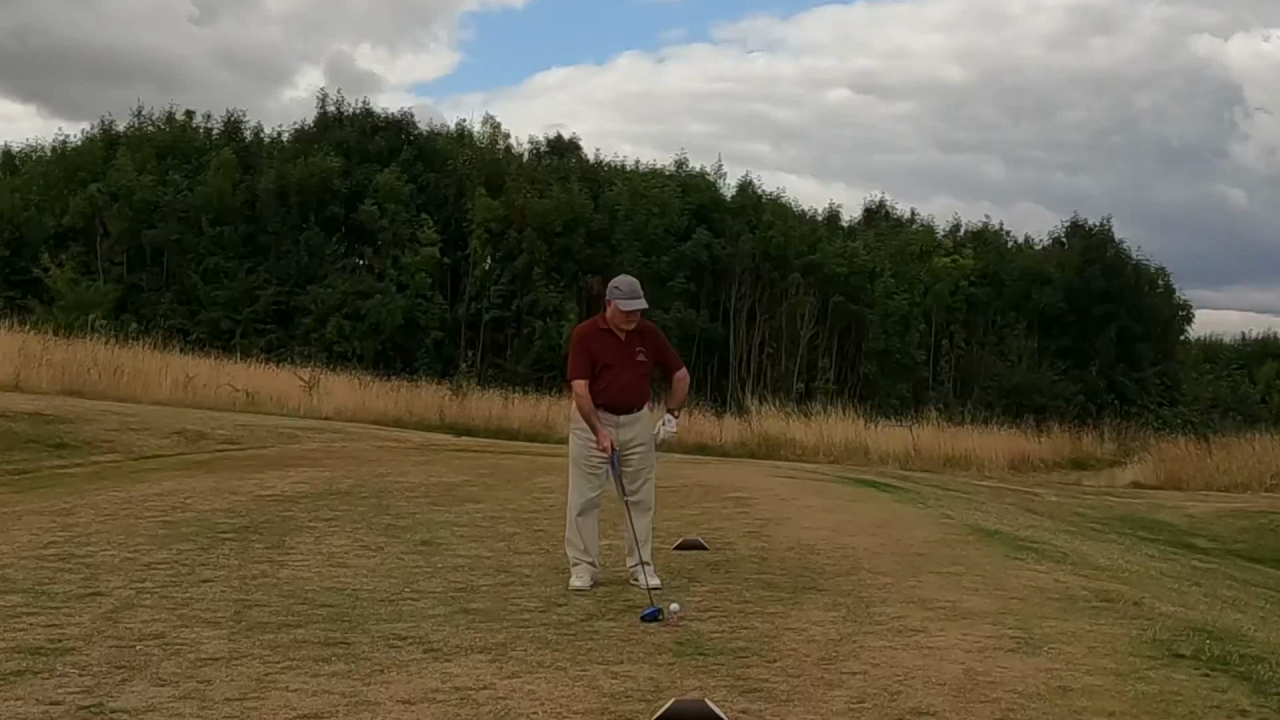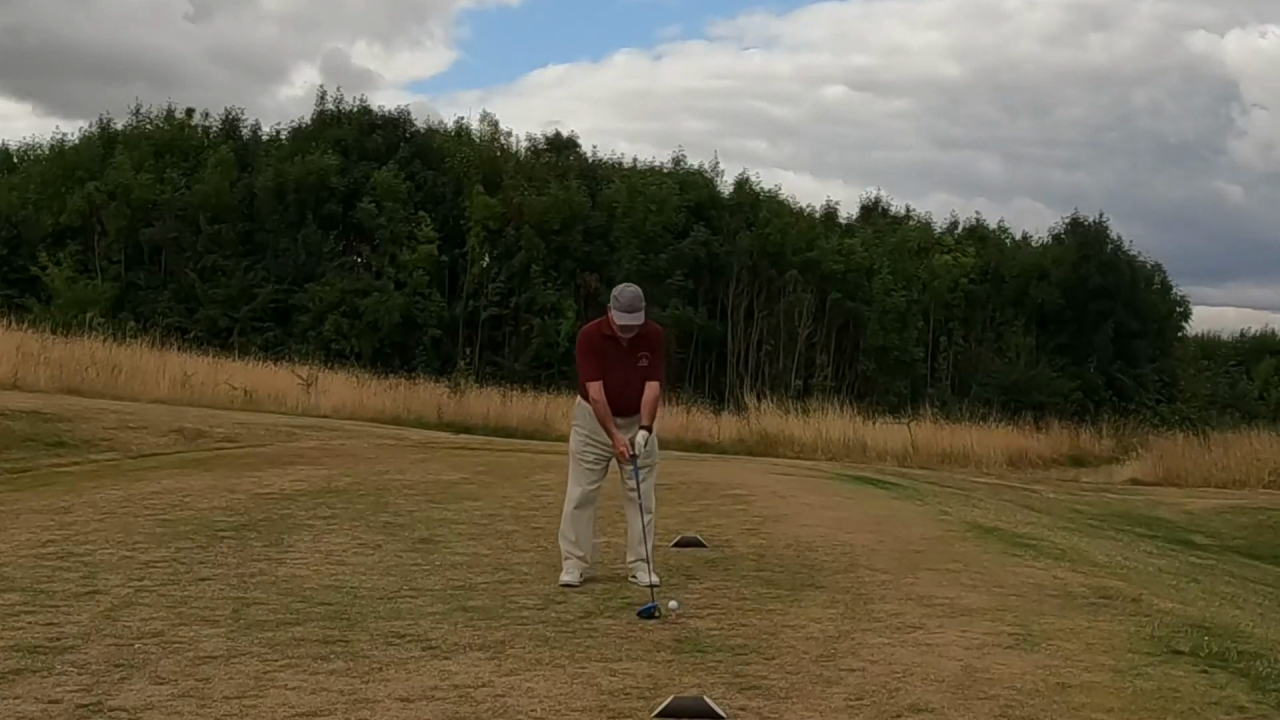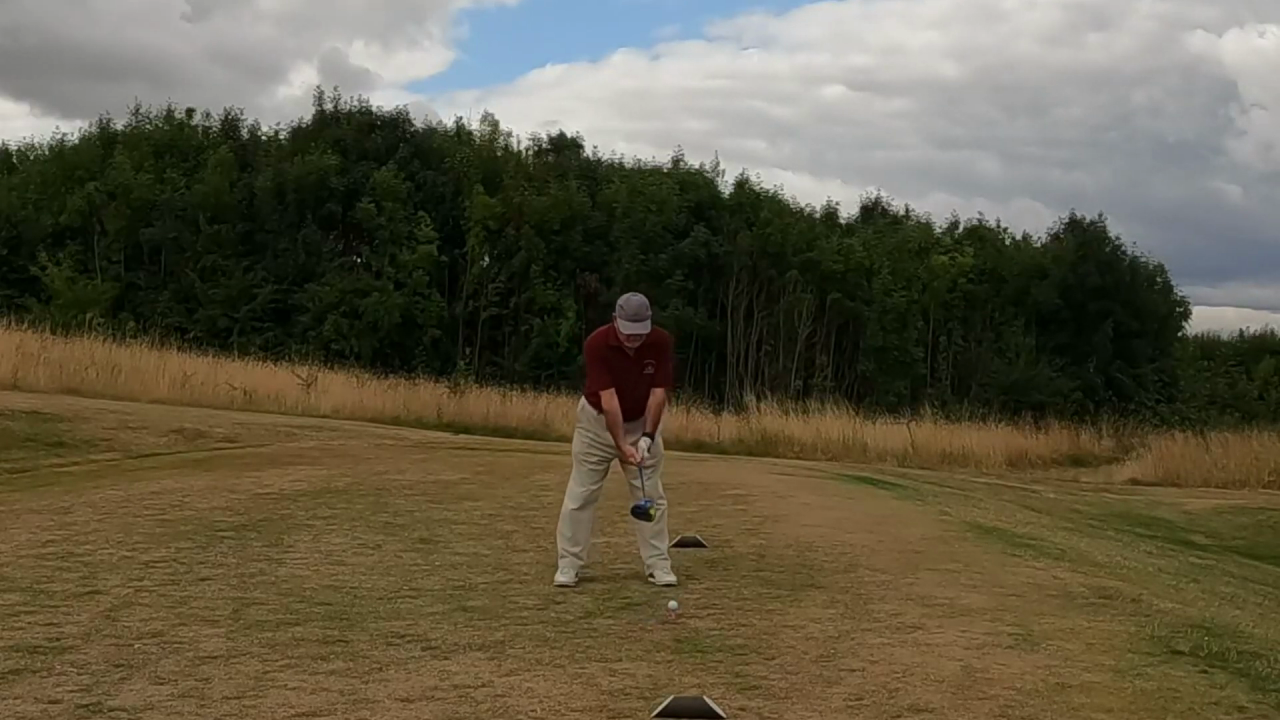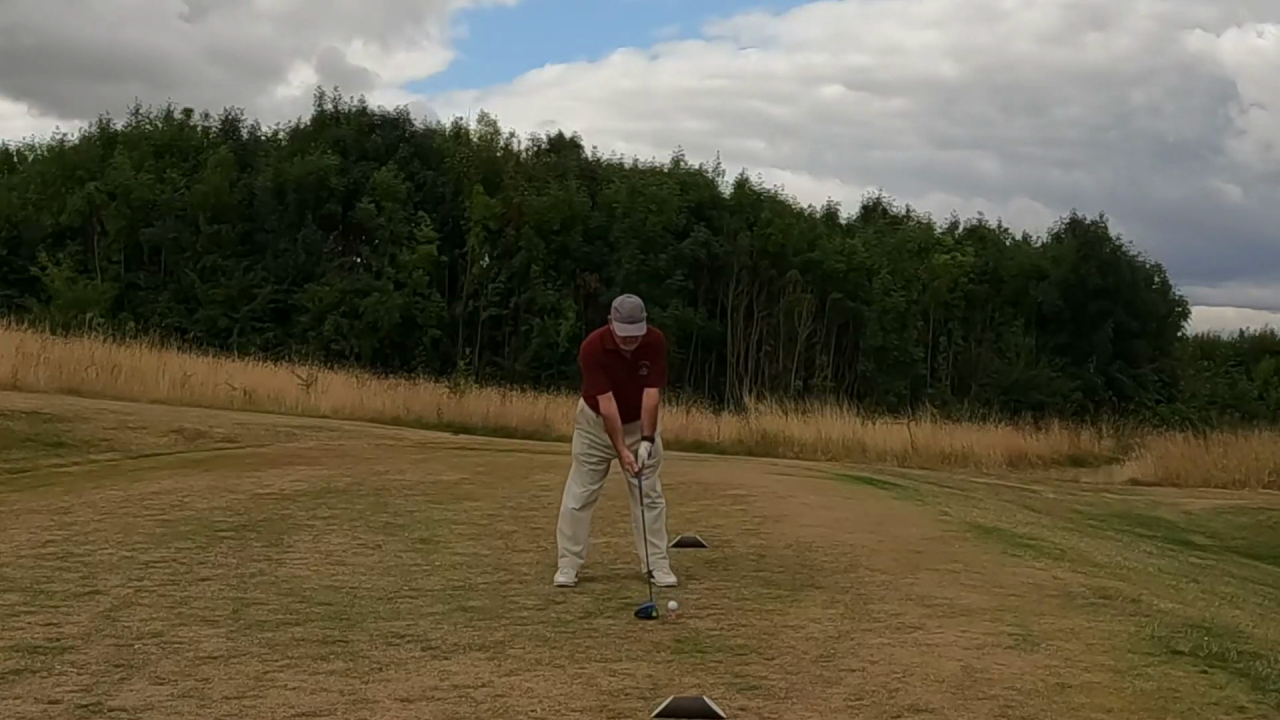
dt=1s
person 1, frame 1
left shoulder: (650, 333)
right shoulder: (584, 334)
left elbow: (681, 374)
right elbow: (579, 389)
left wrist: (671, 414)
right wrist: (599, 431)
left hip: (637, 422)
right hip: (592, 421)
left knee: (640, 498)
right knee: (584, 498)
left ankle: (641, 566)
right ankle: (583, 567)
person 1, frame 2
left shoulder: (654, 335)
right shoulder: (589, 336)
left elbow: (652, 387)
right elbow: (595, 392)
left wrist: (644, 430)
right wrist: (613, 436)
left hip: (637, 421)
right hip: (592, 420)
left knee: (641, 495)
right knee: (581, 493)
left ankle: (640, 564)
right ankle: (574, 563)
person 1, frame 3
left shoulder: (661, 341)
right shoulder: (596, 344)
left elbow: (658, 393)
right elbow: (608, 399)
left wrist: (647, 437)
right wrist: (622, 445)
left hip: (641, 423)
right hip: (596, 420)
left knee: (652, 495)
right knee: (581, 494)
left ankle: (658, 564)
right ankle: (568, 564)
person 1, frame 4
left shoulder: (656, 342)
right shoulder: (593, 347)
left elbow: (651, 395)
right elbow: (606, 402)
left wrist: (646, 441)
right wrist: (621, 450)
left hip: (640, 424)
right hip: (595, 422)
left knee: (650, 495)
right knee: (579, 495)
left ankle: (657, 564)
right ankle: (568, 565)
